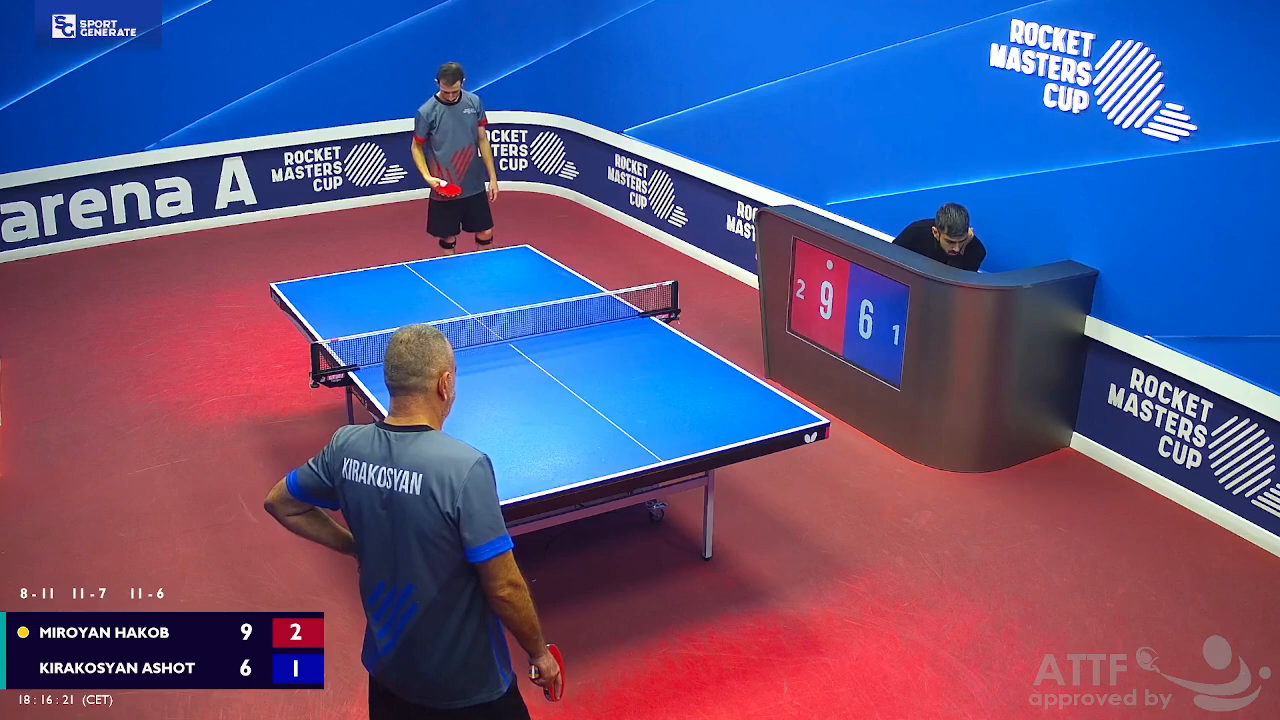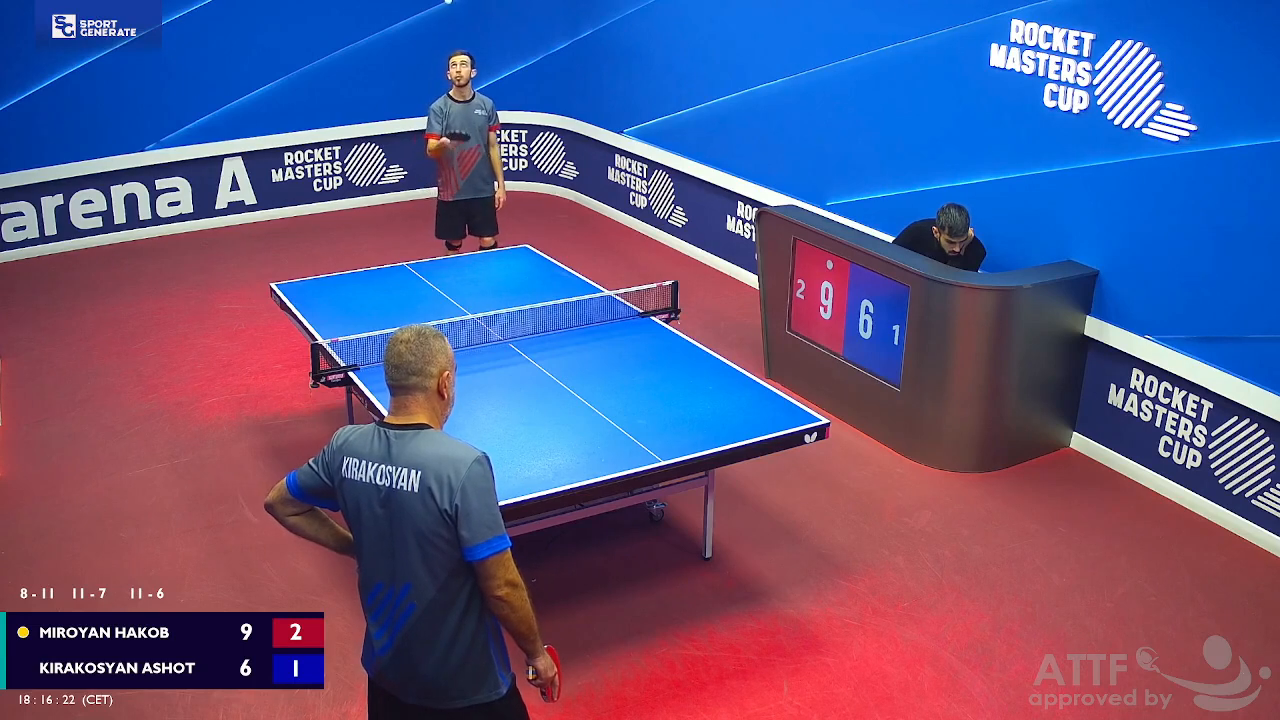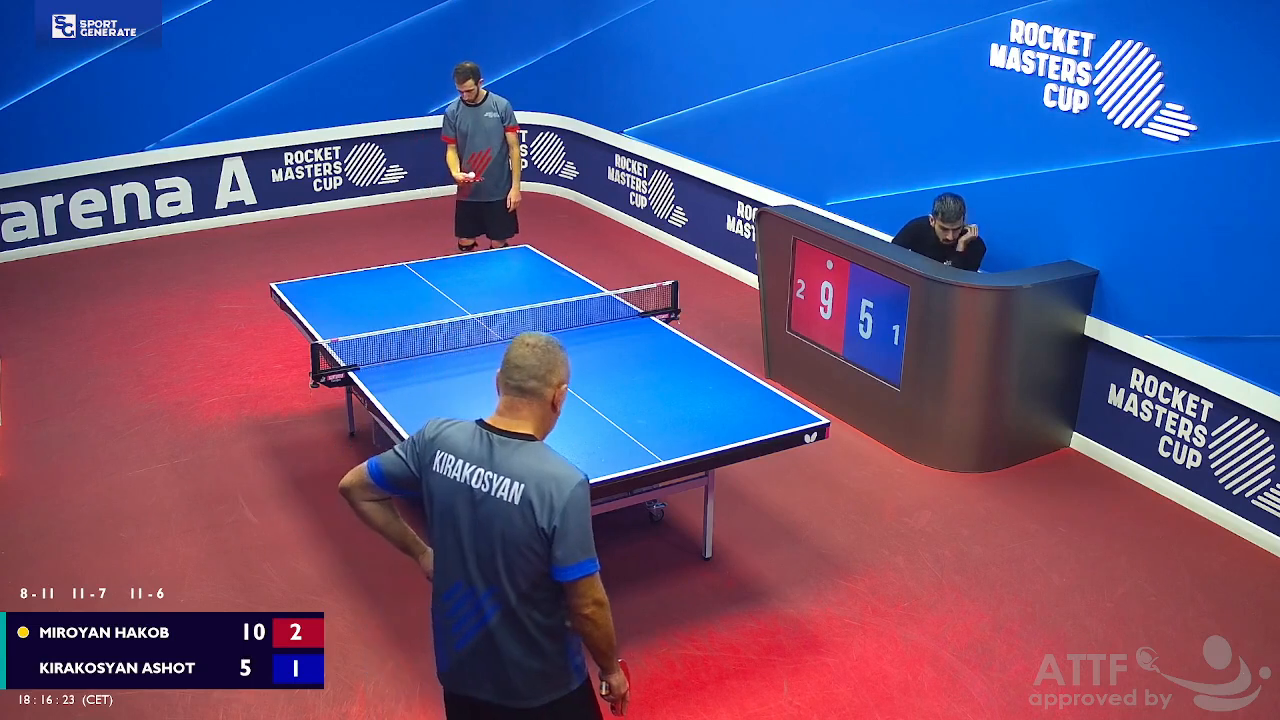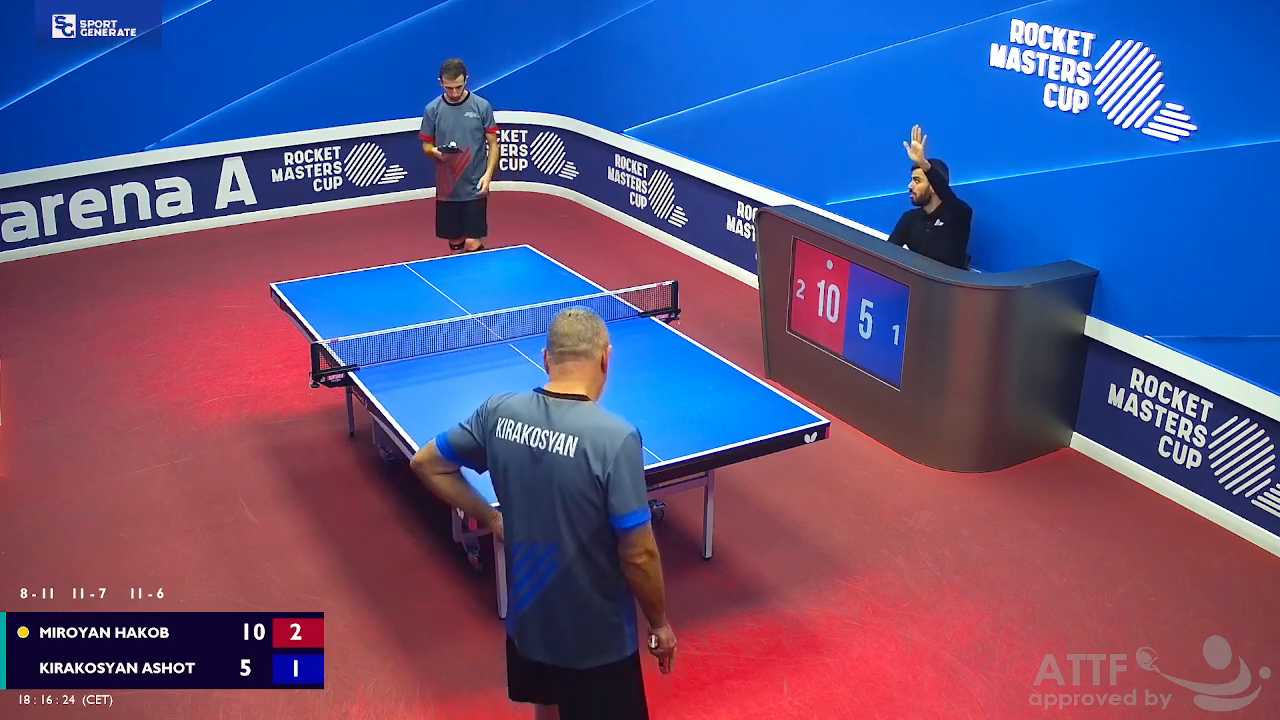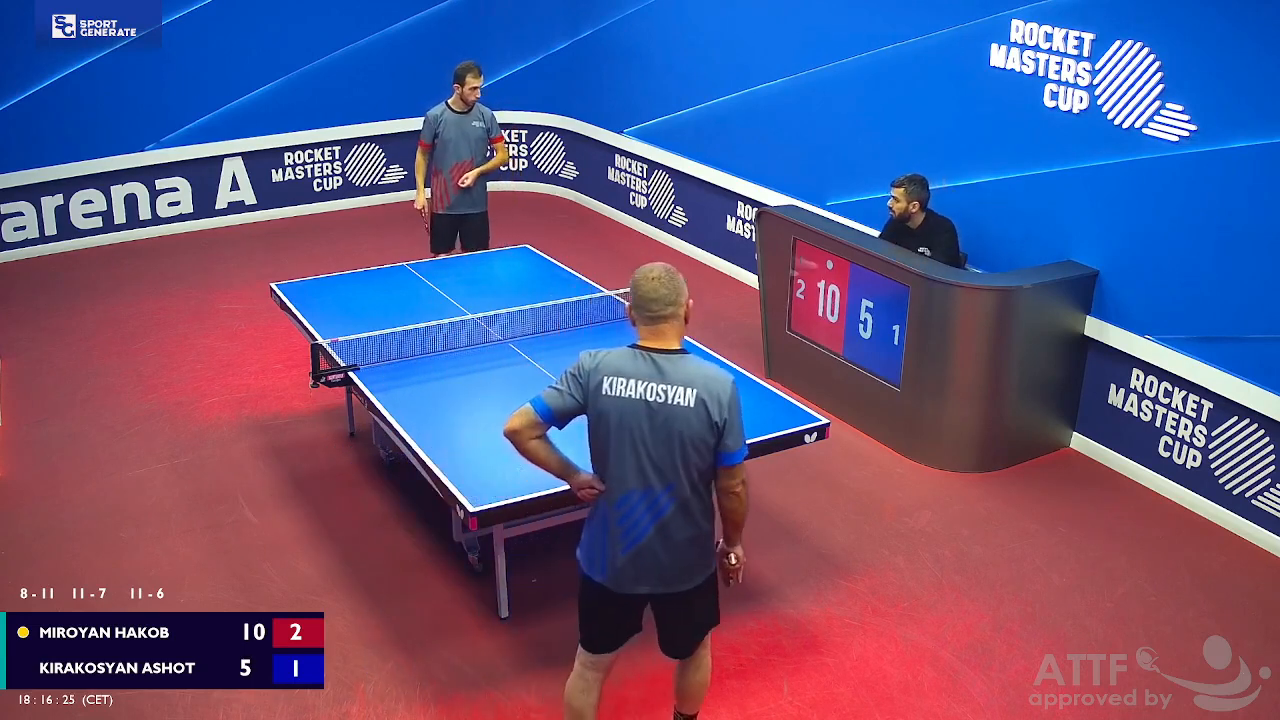
dt=1s
person 1, frame 1
left shoulder: (346, 446)
right shoulder: (464, 467)
left elbow: (281, 503)
right elbow: (503, 588)
right wrist: (539, 652)
left hip: (387, 669)
right hip: (468, 685)
person 1, frame 2
left shoulder: (346, 447)
right shoulder: (463, 466)
left elbow: (280, 505)
right elbow: (501, 587)
right wrist: (536, 652)
left hip: (386, 669)
right hip: (467, 684)
person 1, frame 3
left shoulder: (438, 438)
right shoulder: (562, 484)
left elbow: (355, 487)
right elbow: (586, 605)
left wrist: (420, 552)
right wrist: (611, 669)
left hip: (459, 664)
right hip: (543, 682)
person 1, frame 4
left shoulder: (498, 411)
right shoulder: (614, 437)
left elbow: (426, 464)
right elbow: (639, 555)
right wrist: (659, 623)
left hip: (527, 617)
right hip: (596, 635)
person 1, frame 5
left shoulder: (594, 368)
right shoulder: (718, 384)
left elbow: (518, 429)
right elbow: (732, 487)
left wrist: (573, 476)
right wrist: (732, 544)
left hip: (608, 556)
right hip: (686, 558)
left knee: (590, 665)
right knee: (693, 653)
person 2, frame 1
left shoulder: (474, 102)
right shoulder: (426, 112)
left elbow: (483, 140)
right elbow: (416, 147)
left wrist: (492, 177)
right wrist: (427, 177)
left hip: (475, 187)
left knee: (485, 235)
right knee: (448, 241)
person 2, frame 2
left shoulder: (487, 105)
right shoulder: (438, 108)
left elbow: (493, 147)
right elbow: (430, 151)
left wrist: (501, 185)
right wrist: (443, 144)
left hip: (483, 190)
right hip: (451, 192)
left knee: (488, 242)
right knee: (453, 245)
person 2, frame 3
left shoulder: (501, 106)
right shoulder: (452, 112)
left elbow: (513, 147)
right elbow: (451, 149)
left wrist: (516, 187)
right wrist: (456, 173)
left hip: (498, 192)
right hip: (467, 193)
left knee: (498, 245)
right knee: (465, 245)
person 2, frame 4
left shoulder: (482, 106)
right shoulder: (432, 110)
left elbow: (493, 144)
right elbow: (426, 144)
left wrist: (488, 174)
right wrist: (436, 152)
left hip: (474, 189)
right hip: (447, 191)
left knee: (472, 244)
right knee: (455, 245)
person 2, frame 5
left shoulder: (486, 116)
right shoulder: (435, 116)
left elbow: (502, 154)
right elbow: (422, 155)
left wrist: (477, 172)
right wrist: (420, 192)
left hip: (475, 204)
right hip: (443, 204)
right knee: (442, 258)
